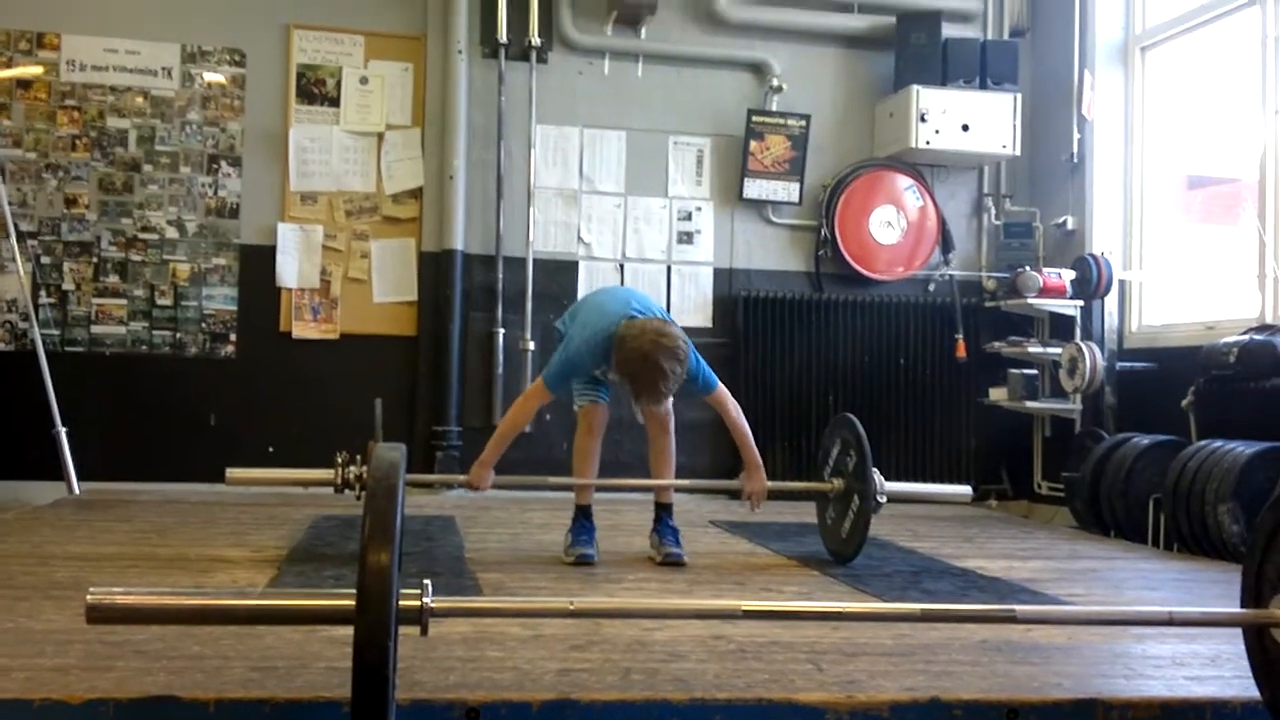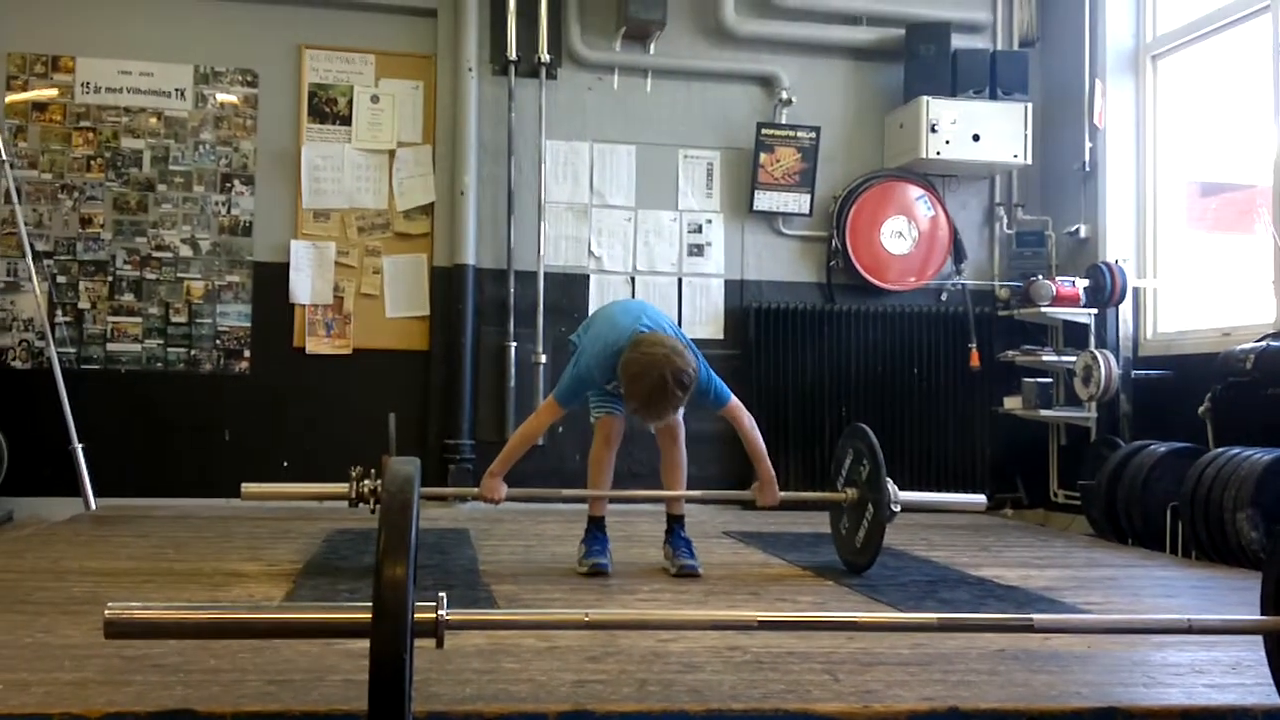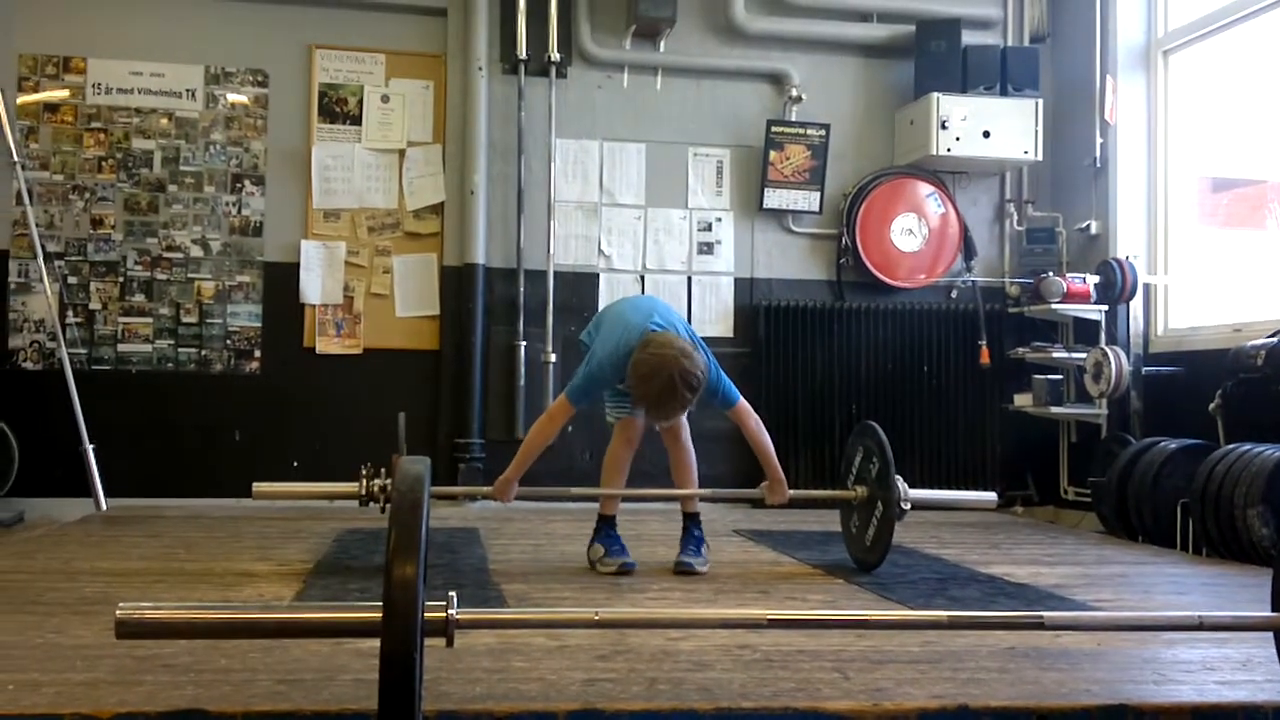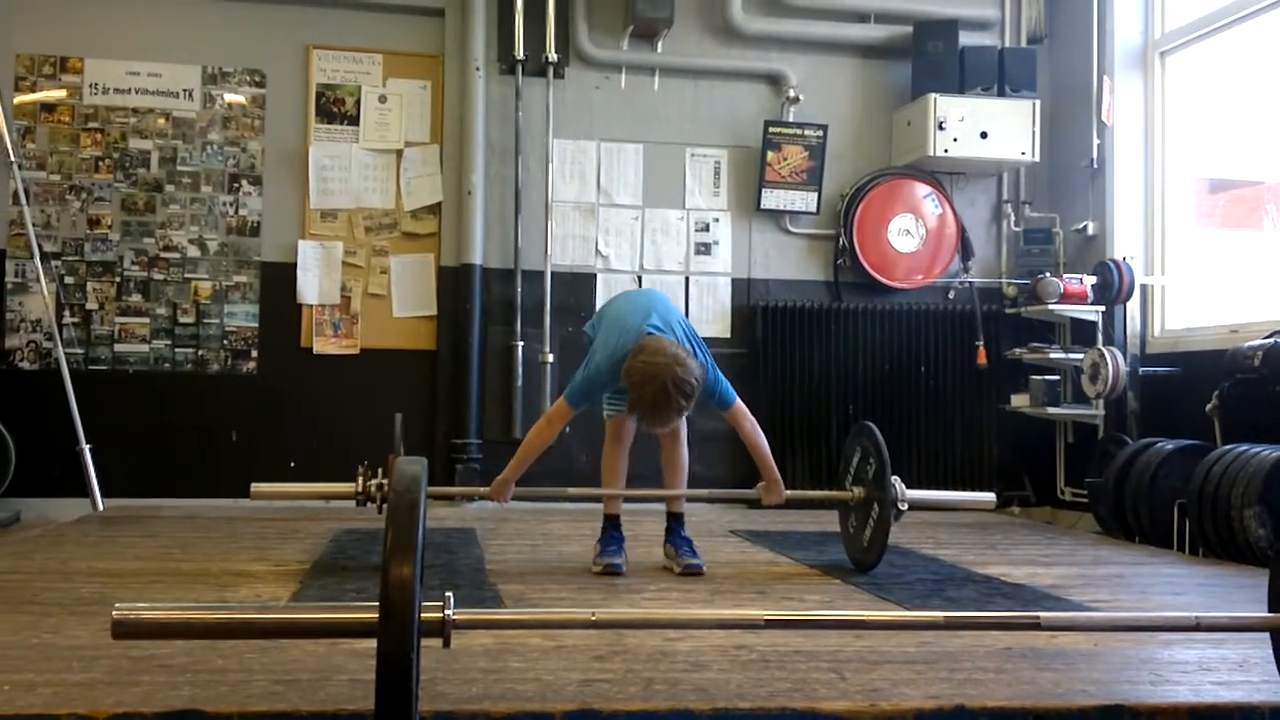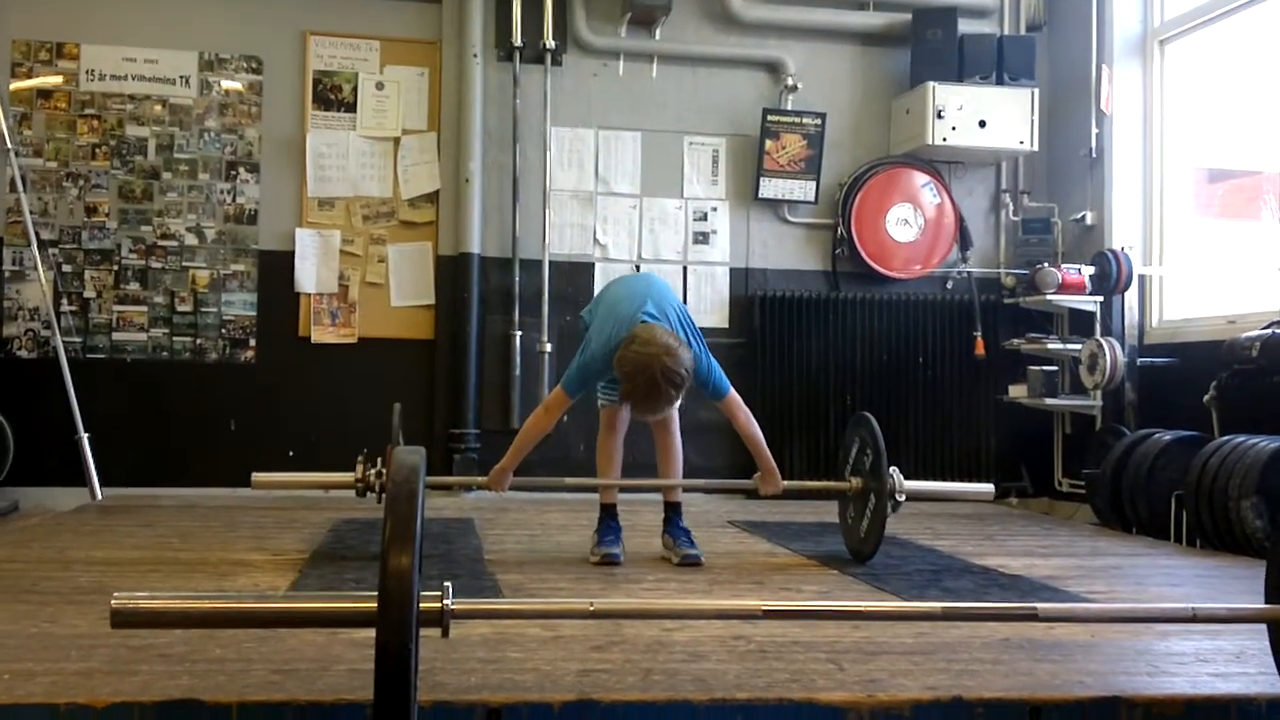
dt=0.3s
person 1, frame 1
left shoulder: (675, 349)
right shoulder: (585, 346)
left elbow: (727, 404)
right elbow: (530, 400)
left wrist: (754, 468)
right wrist: (485, 464)
right hip: (590, 337)
left knee: (662, 418)
right knee: (592, 417)
left ankle: (663, 523)
right ankle: (582, 523)
person 1, frame 2
left shoulder: (686, 364)
right shoulder: (596, 360)
left elbow: (741, 417)
right elbow: (542, 417)
left wrist: (767, 480)
right wrist: (495, 475)
right hip: (604, 349)
left knee: (673, 429)
right knee: (609, 430)
left ankle: (676, 535)
right ankle: (595, 534)
person 1, frame 3
left shoulder: (698, 363)
right shoulder: (607, 359)
left elbow: (748, 419)
right elbow: (553, 418)
left wrist: (776, 480)
right wrist: (510, 478)
left hip: (663, 331)
right hip: (610, 337)
left knee: (676, 429)
right knee: (628, 430)
left ankle: (693, 532)
right ankle: (604, 534)
person 1, frame 4
left shoulder: (697, 364)
right shoulder: (606, 362)
left elbow: (744, 421)
right elbow: (552, 421)
left wrist: (773, 480)
right wrist: (507, 479)
right hip: (612, 326)
left knee: (675, 430)
right knee: (620, 429)
left ankle: (676, 533)
right ankle: (611, 533)
person 1, frame 5
left shoulder: (691, 353)
right shoulder: (601, 351)
left elbow: (738, 412)
right elbow: (550, 410)
left wrist: (769, 470)
right wrist: (505, 468)
left knee: (666, 419)
right knee: (613, 418)
left ankle: (673, 524)
right ankle: (608, 523)
